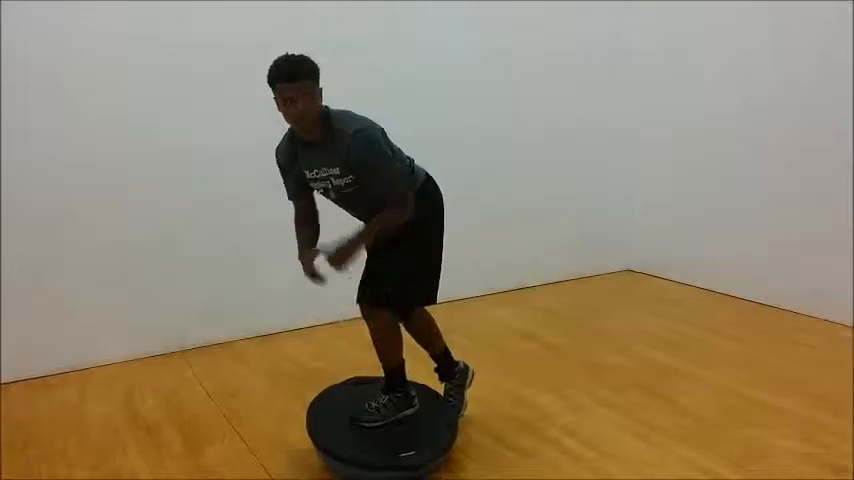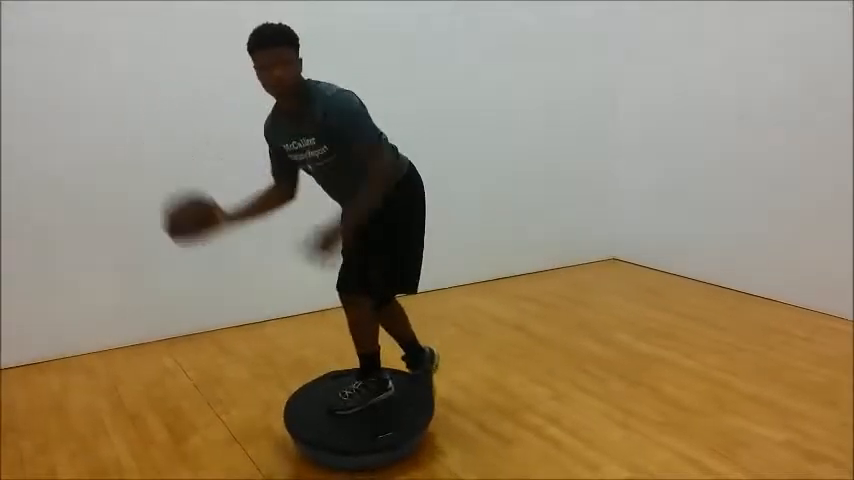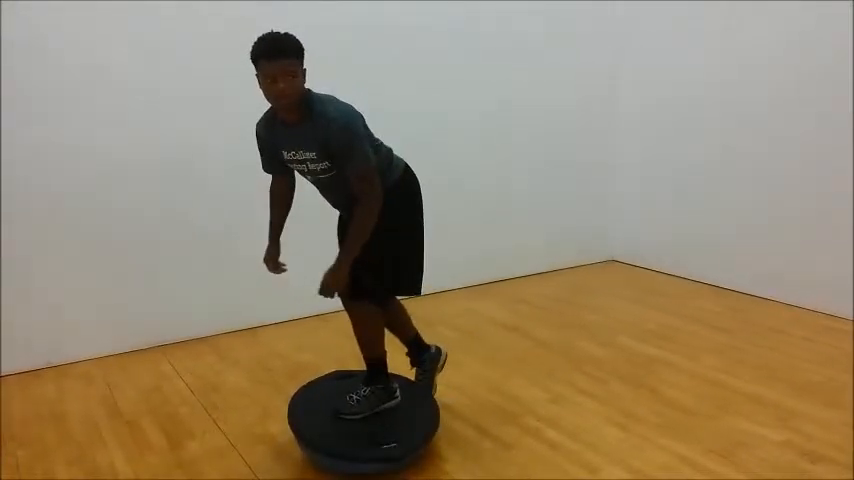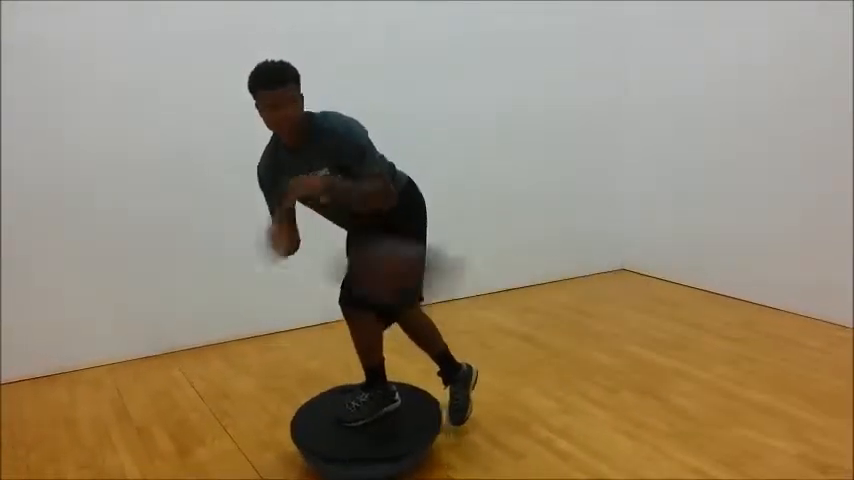
dt=0.7s
person 1, frame 1
left shoulder: (360, 135)
right shoulder: (287, 152)
left elbow: (401, 204)
right elbow: (304, 209)
left wrist: (355, 245)
right wrist: (305, 252)
left hip: (416, 208)
right hip: (380, 216)
left knee: (376, 301)
right knee: (401, 303)
left ankle: (398, 394)
right ankle: (452, 371)
person 1, frame 2
left shoulder: (337, 105)
right shoulder: (276, 127)
left elbow: (381, 171)
right elbow: (285, 190)
left wrist: (343, 229)
right wrist: (230, 217)
left hip: (398, 195)
right hip: (360, 206)
left knee: (355, 289)
right knee: (372, 291)
left ankle: (372, 379)
right ankle: (418, 358)
person 1, frame 3
left shoulder: (338, 121)
right shoulder: (267, 131)
left elbow: (370, 196)
right elbow: (282, 182)
left wrist: (342, 265)
right wrist: (274, 241)
left hip: (392, 196)
right hip: (354, 205)
left knee: (357, 290)
right knee: (372, 291)
left ankle: (379, 385)
right ankle: (423, 354)
person 1, frame 4
left shoulder: (340, 131)
right shoulder: (271, 166)
left elbow: (383, 194)
right elbow: (286, 231)
left wrist: (329, 185)
right wrist: (284, 238)
left hip: (398, 210)
right hip: (361, 222)
left knee: (357, 301)
right knee: (395, 304)
left ankle: (378, 391)
right ankle: (455, 372)
